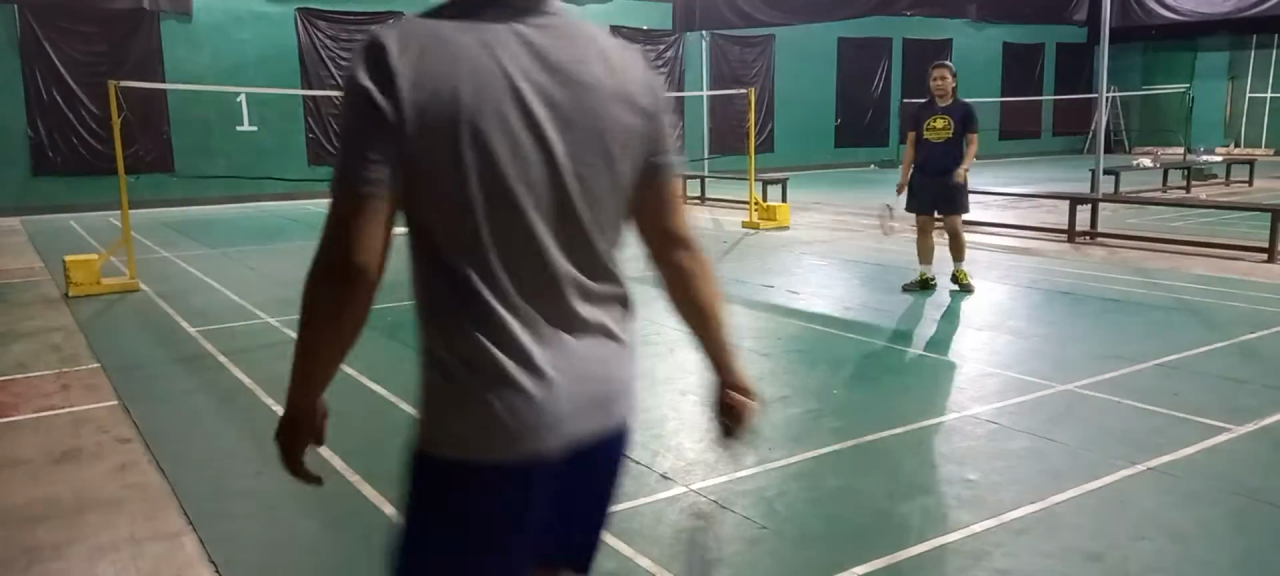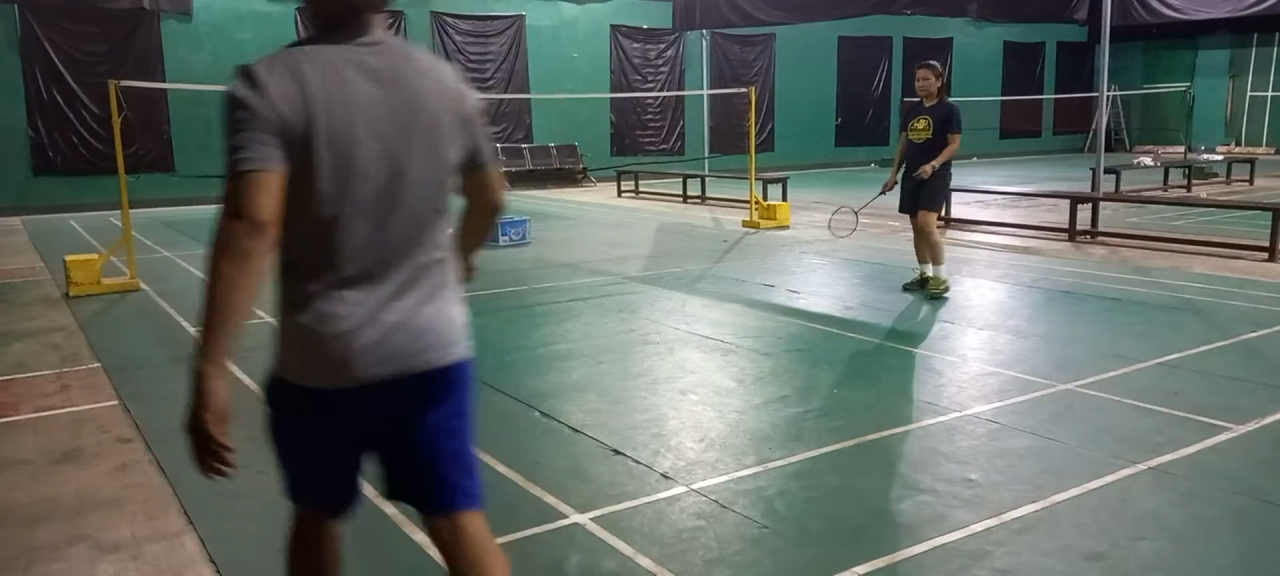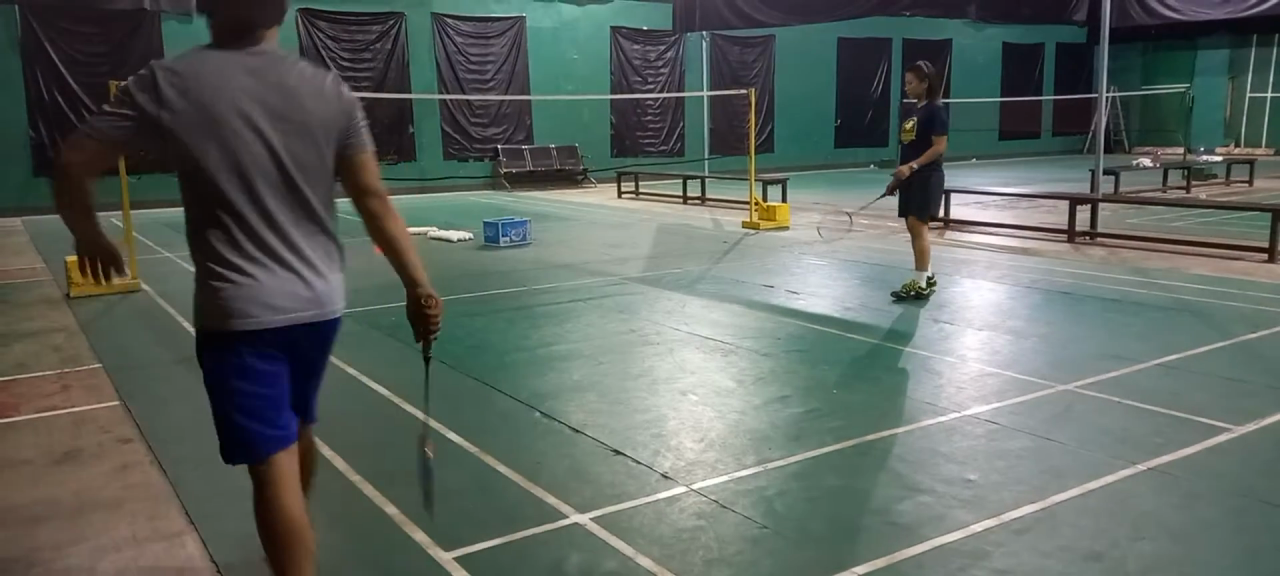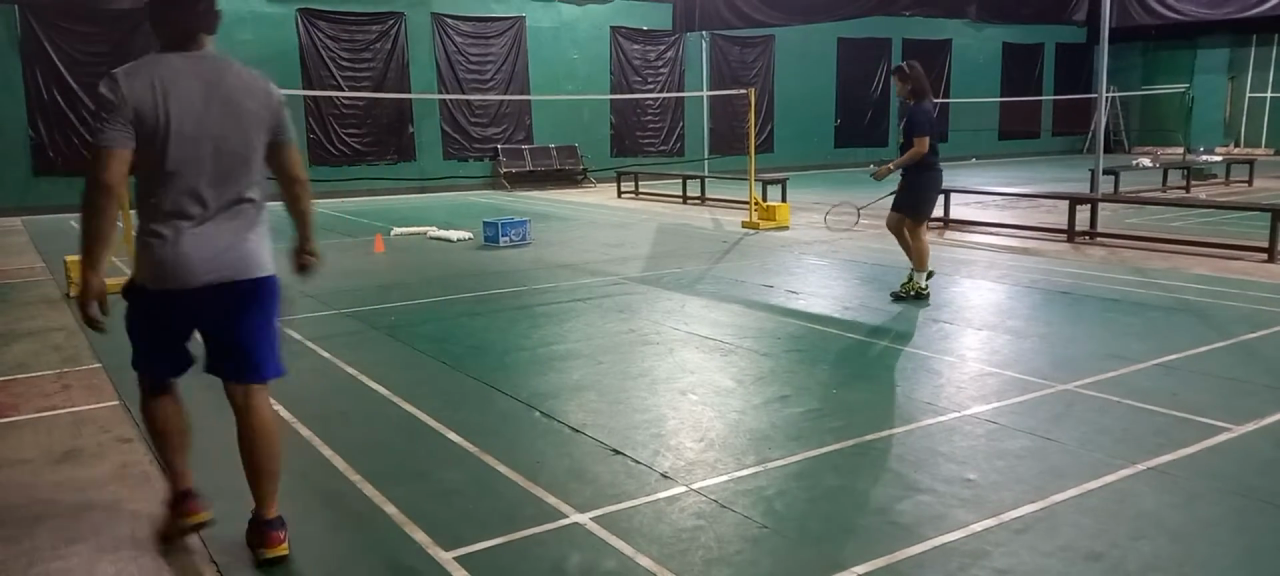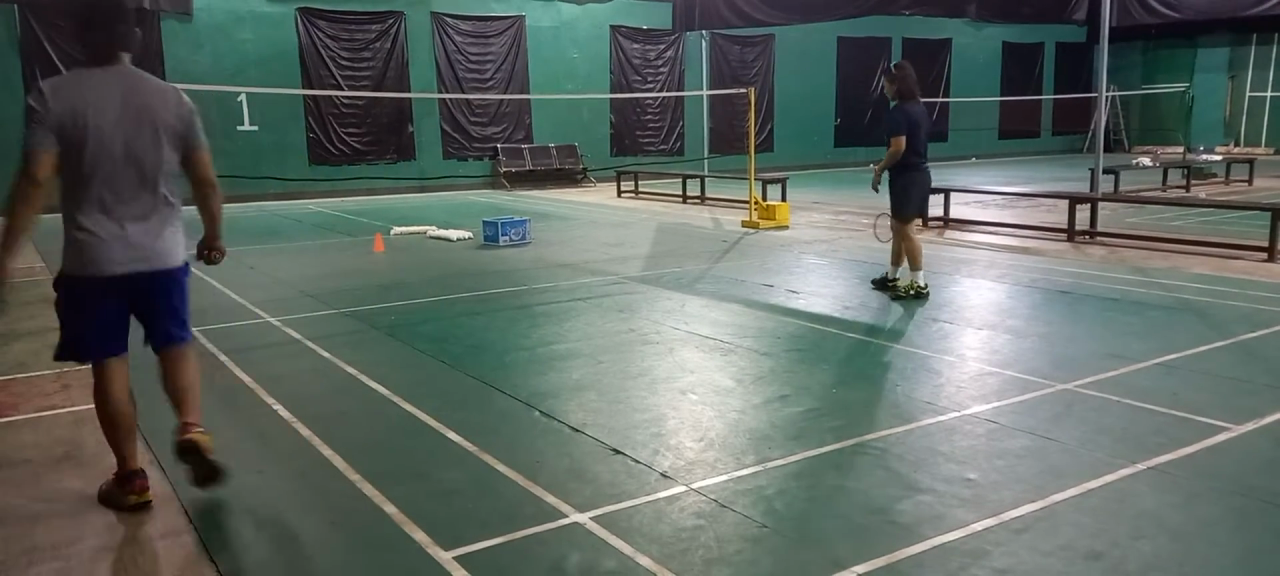
dt=0.4s
person 1, frame 1
left shoulder: (403, 61)
right shoulder: (629, 69)
left elbow: (352, 264)
right elbow: (675, 245)
left wrist: (302, 400)
right wrist: (727, 369)
left hip: (480, 424)
right hip: (598, 401)
person 1, frame 2
left shoulder: (270, 84)
right shoulder: (447, 84)
left elbow: (250, 228)
right elbow: (489, 202)
left wrist: (210, 372)
left hip: (321, 357)
right hip: (433, 347)
left knee: (317, 512)
right knee: (459, 523)
person 1, frame 3
left shoulder: (168, 83)
right shoulder: (330, 92)
left elbow: (72, 166)
right elbow: (373, 200)
left wrist: (90, 237)
right wrist: (418, 285)
left hip: (240, 312)
right hip: (319, 301)
left knee: (272, 464)
right knee: (296, 427)
person 1, frame 4
left shoulder: (130, 84)
right shoulder: (259, 90)
left elbow: (108, 184)
right elbow: (295, 182)
left wrist: (91, 275)
right wrist: (305, 241)
left hip: (168, 272)
right hip: (247, 266)
left knee: (158, 383)
right knee: (251, 392)
left ankle: (185, 496)
right ankle: (268, 522)
person 1, frame 5
left shoulder: (54, 96)
right shoulder: (173, 99)
right elbow: (206, 181)
right wrist: (212, 235)
left hip: (93, 261)
right hip: (163, 255)
left knee: (110, 366)
right knee: (176, 347)
left ankle: (131, 475)
right ankle: (193, 431)
person 2, frame 1
left shoulder: (965, 110)
right shoulder: (921, 111)
left elbow: (972, 144)
right elbow: (911, 145)
left wrist: (964, 168)
right wrist: (905, 176)
left hip: (951, 178)
right hip: (923, 177)
left knee: (954, 227)
right knee: (923, 226)
left ankle: (959, 273)
right ankle: (926, 276)
person 2, frame 2
left shoulder: (949, 110)
right shoulder: (909, 110)
left elbow: (954, 144)
left wrist: (933, 165)
right wrist: (893, 174)
left hip: (936, 175)
right hip: (911, 176)
left knee: (926, 224)
right knee: (917, 227)
left ankle: (941, 278)
right ankle: (926, 275)
person 2, frame 3
left shoulder: (935, 111)
right shoulder: (911, 110)
left elbow: (939, 147)
left wrist: (911, 166)
right wrist: (898, 177)
left hip: (927, 177)
right hip: (911, 178)
left knee: (918, 227)
right knee: (913, 230)
left ankle: (920, 285)
right ankle: (926, 277)
person 2, frame 4
left shoulder: (919, 111)
right shoulder: (916, 109)
left elbow: (921, 148)
left wrist: (891, 167)
right wrist: (900, 172)
left hip: (924, 177)
right hip: (915, 177)
left knee: (915, 229)
right knee: (894, 223)
left ankle: (920, 285)
right ankle: (921, 269)
person 2, frame 5
left shoulder: (899, 111)
right shoulder: (919, 108)
left elbow: (898, 148)
left wrist: (879, 171)
left hip: (906, 177)
right hip: (919, 174)
left knee: (906, 230)
right knee: (899, 228)
left ankle: (919, 284)
right ankle: (892, 278)
